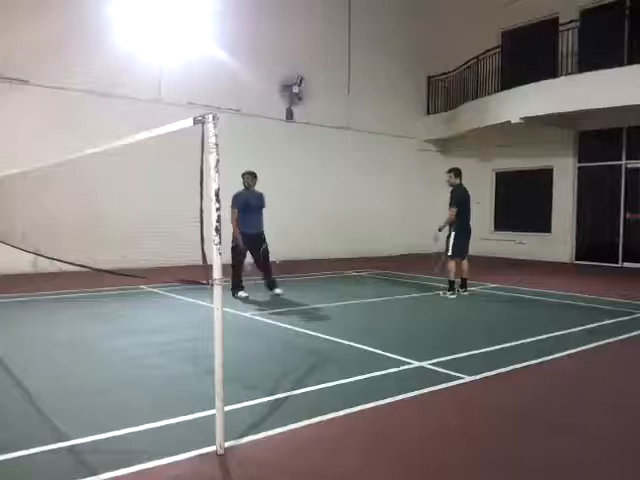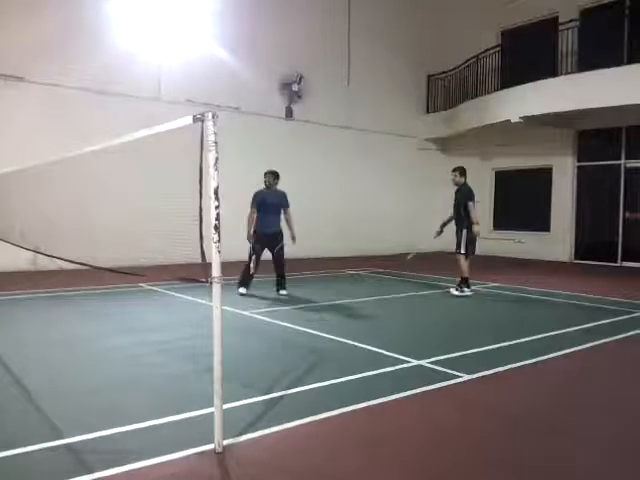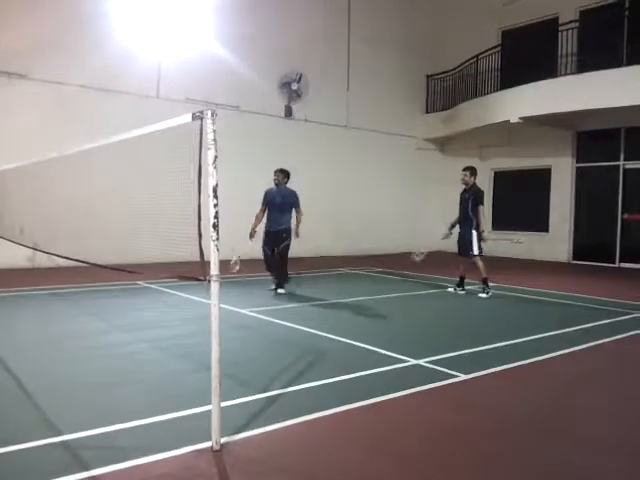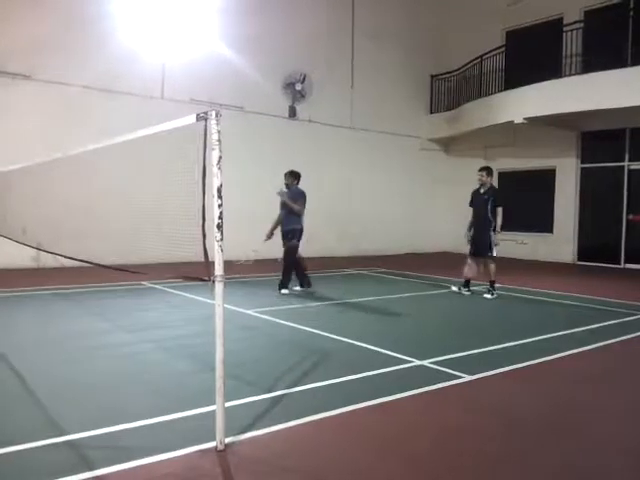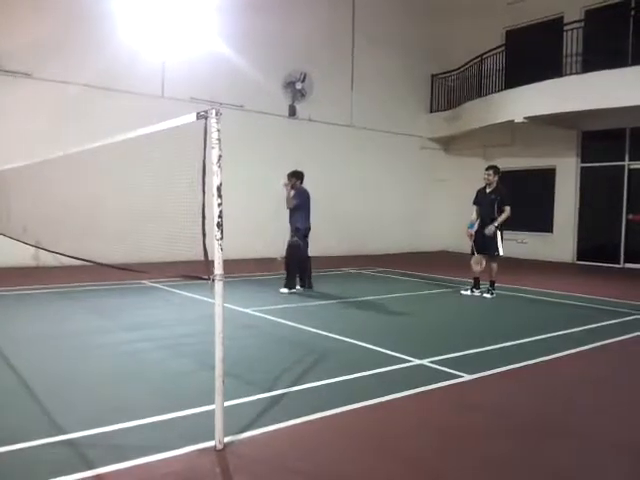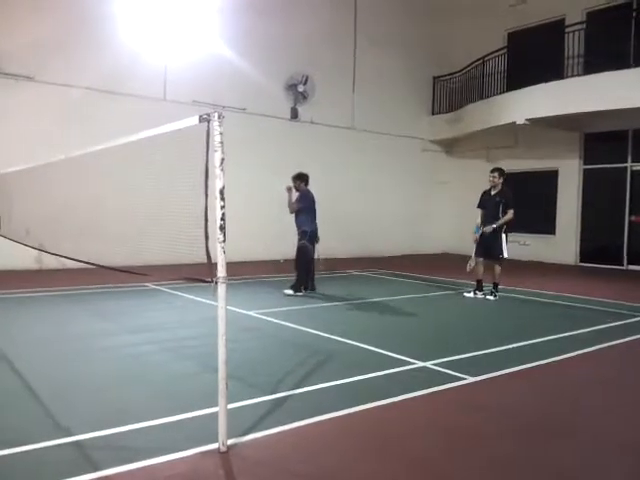
dt=0.3s
person 1, frame 1
left shoulder: (456, 192)
right shoulder: (463, 191)
left elbow: (452, 213)
left wrist: (442, 227)
right wrist: (446, 226)
left hip: (457, 230)
right hip: (465, 229)
left knee: (452, 258)
right knee: (463, 257)
left ankle: (451, 290)
right ankle: (463, 287)
person 1, frame 2
left shoulder: (466, 190)
right shoulder: (459, 191)
left elbow: (471, 207)
right elbow: (456, 213)
left wrist: (475, 224)
right wrist: (443, 225)
left hip: (466, 228)
right hip: (462, 228)
left knee: (461, 255)
right knee: (464, 257)
left ankle: (466, 286)
right ankle: (462, 285)
person 1, frame 3
left shoulder: (477, 191)
right shoulder: (464, 192)
left elbow: (481, 212)
left wrist: (482, 231)
right wrist: (451, 227)
left hip: (472, 230)
right hip: (464, 229)
left knee: (475, 257)
right knee: (463, 257)
left ankle: (486, 286)
right ankle: (460, 285)
person 1, frame 4
left shoulder: (495, 192)
right shoulder: (475, 193)
left elbow: (499, 213)
left wrist: (497, 231)
right wrist: (469, 230)
left hip: (488, 232)
right hip: (476, 231)
left knee: (489, 259)
right knee: (472, 258)
left ankle: (492, 289)
right ankle: (466, 286)
person 1, frame 5
left shoulder: (501, 192)
right shoulder: (480, 191)
left elbow: (507, 212)
left wrist: (494, 225)
right wrist: (471, 227)
left hip: (493, 231)
right hip: (480, 230)
left knee: (493, 259)
left ankle: (492, 288)
right ankle: (476, 287)
person 1, frame 6
left shoulder: (506, 194)
right shoulder: (485, 194)
left elbow: (510, 215)
left wrist: (494, 226)
right wrist: (477, 231)
left hip: (498, 233)
right hip: (484, 233)
left knee: (497, 262)
right knee: (478, 260)
left ankle: (495, 291)
right ankle: (479, 290)
person 2, frame 1
left shoulder: (260, 196)
right shoulder: (238, 196)
right elbow: (233, 217)
left wrist: (260, 230)
right wrist: (237, 234)
left hip: (258, 234)
right hip: (242, 234)
left knee: (264, 261)
right knee: (238, 262)
left ankle: (272, 286)
right ankle: (238, 289)
person 2, frame 2
left shoulder: (282, 195)
right shoulder: (258, 195)
left elbow: (287, 214)
right elbow: (252, 213)
left wrist: (292, 231)
right wrist: (249, 231)
left hip: (276, 233)
right hip: (259, 233)
left knee: (279, 261)
right knee: (253, 260)
left ankle: (281, 287)
right ankle: (243, 285)
person 2, frame 3
left shoulder: (291, 194)
right shoulder: (269, 192)
left elbow: (298, 212)
right elbow: (261, 212)
left wrist: (297, 227)
right wrist: (254, 227)
left hip: (284, 231)
right hip: (269, 231)
left knee: (282, 259)
right knee: (268, 258)
left ankle: (280, 285)
right ankle: (281, 279)
person 2, frame 4
left shoulder: (299, 193)
right shoulder: (286, 194)
left elbow: (299, 210)
right elbow: (281, 215)
left wrist: (286, 199)
right wrist: (272, 229)
left hip: (294, 230)
right hip: (286, 230)
left knee: (288, 258)
right knee: (293, 259)
left ankle: (283, 285)
right ankle: (305, 283)
person 2, frame 5
left shoulder: (301, 192)
right shoulder: (297, 193)
left elbow: (289, 205)
left wrist: (288, 190)
left hip: (300, 228)
right hip: (299, 228)
left knee: (291, 256)
right knee: (303, 257)
left ankle: (289, 285)
right ankle: (305, 283)
person 2, frame 6
left shoulder: (304, 195)
right shoulder: (305, 195)
left elbow: (291, 209)
left wrist: (289, 194)
right wrist: (315, 234)
left hip: (307, 232)
right hip: (308, 231)
left knee: (301, 260)
right knee: (307, 260)
left ankle: (297, 288)
right ankle: (309, 286)
